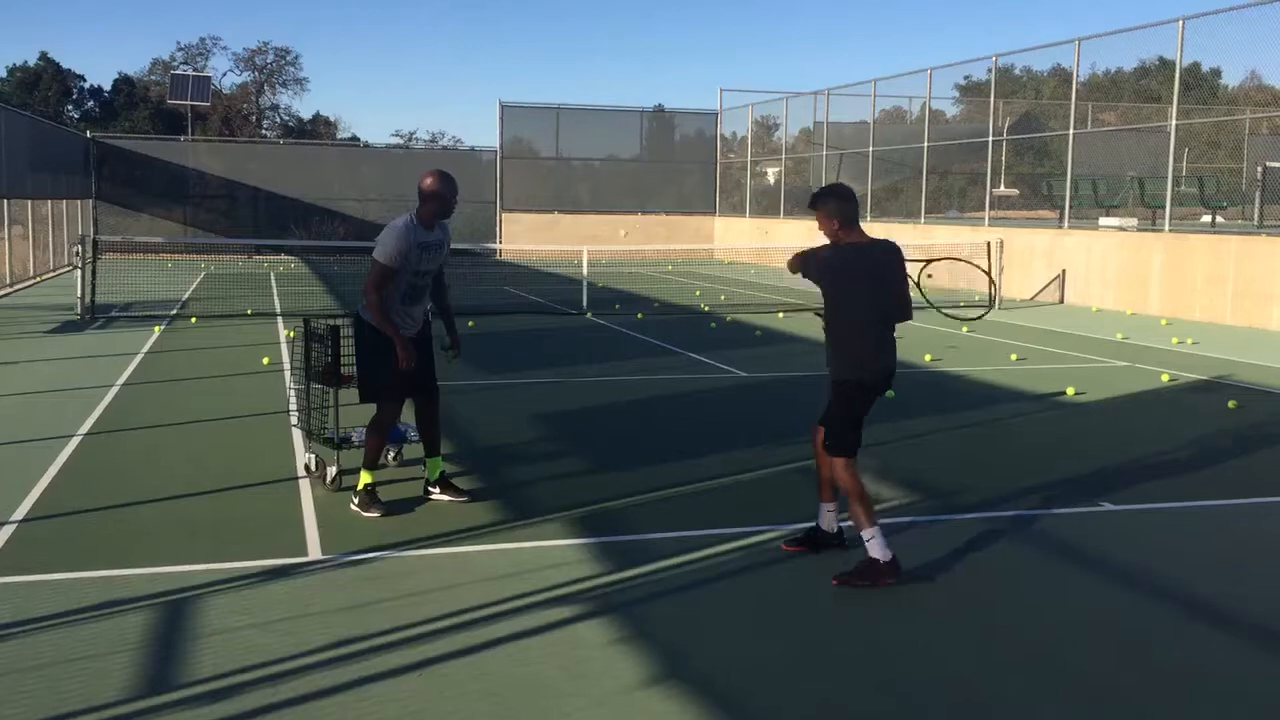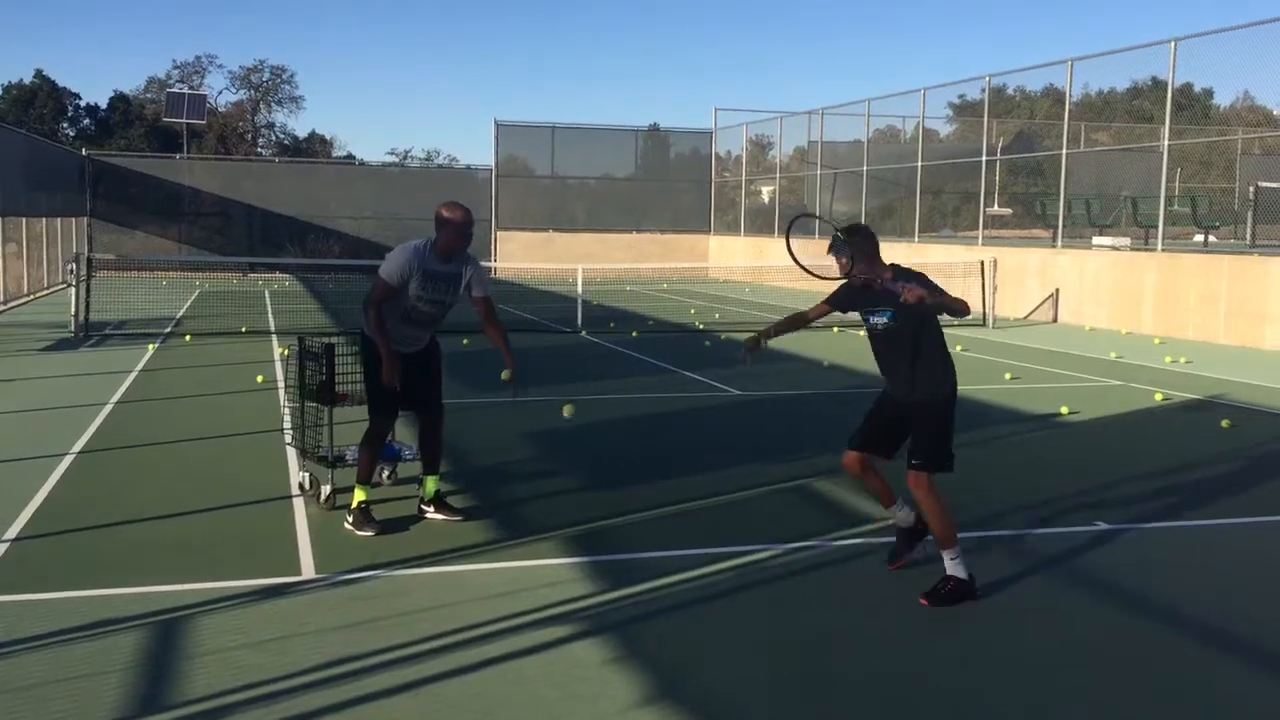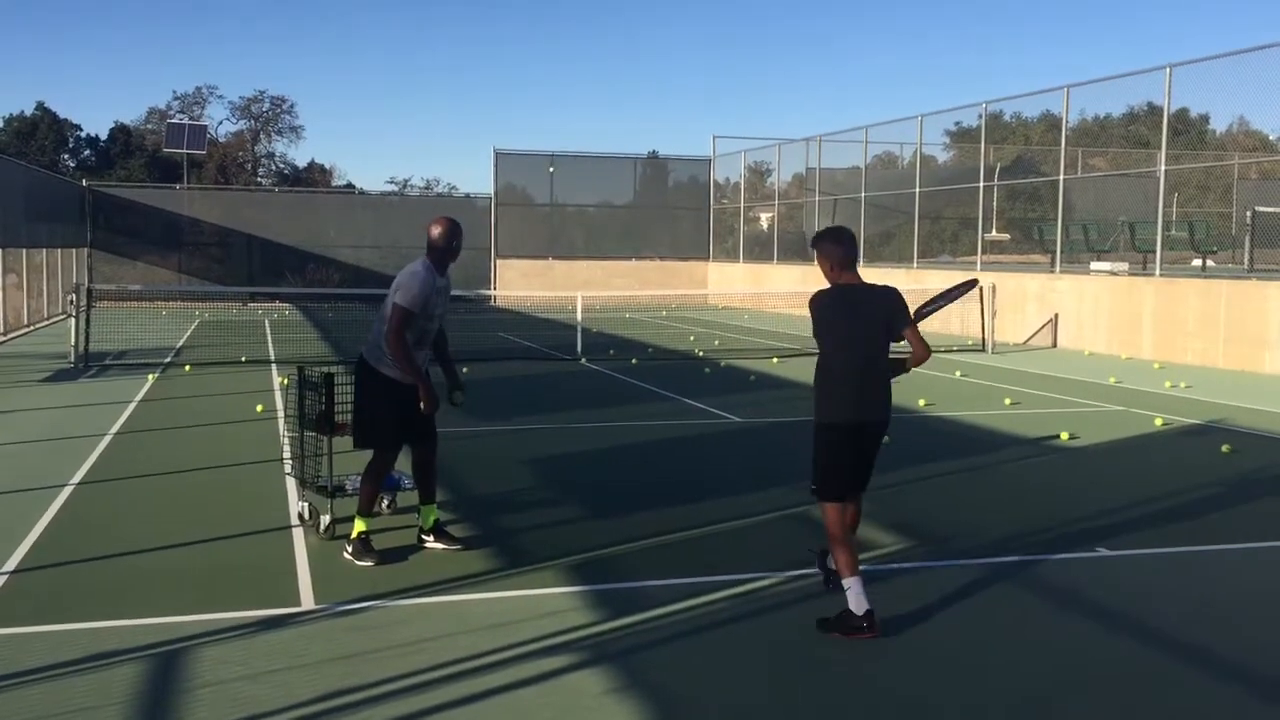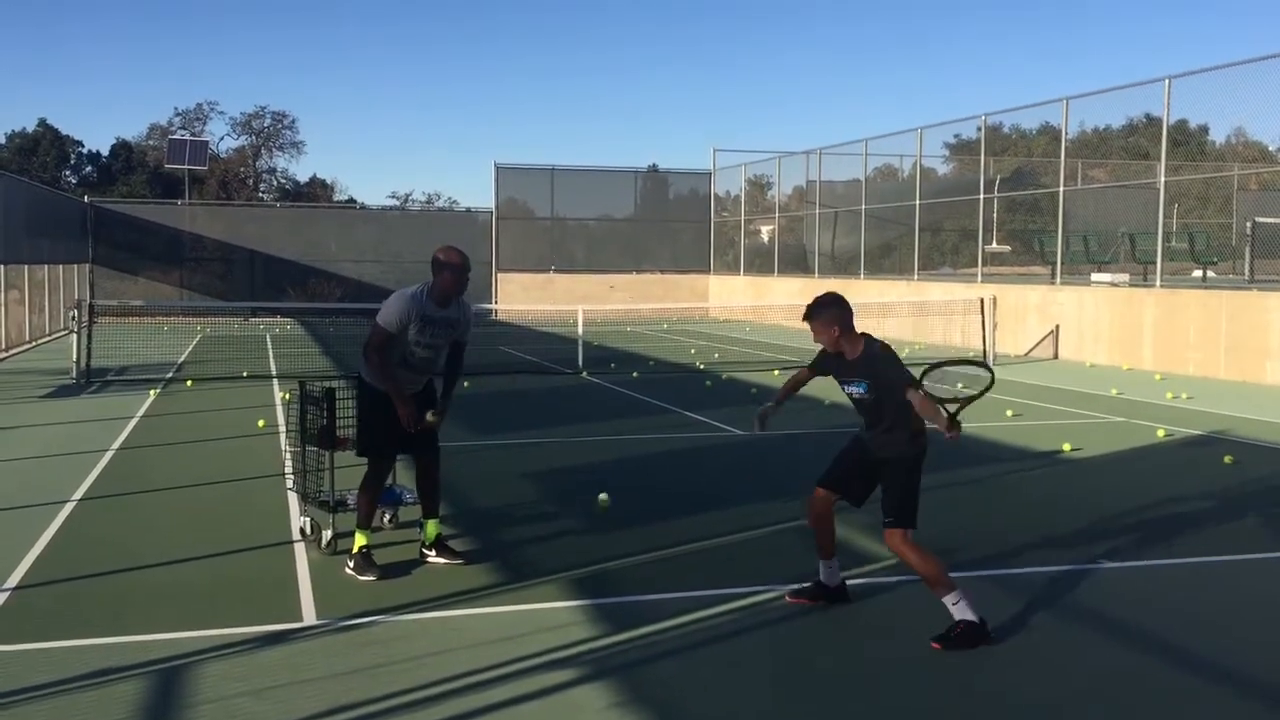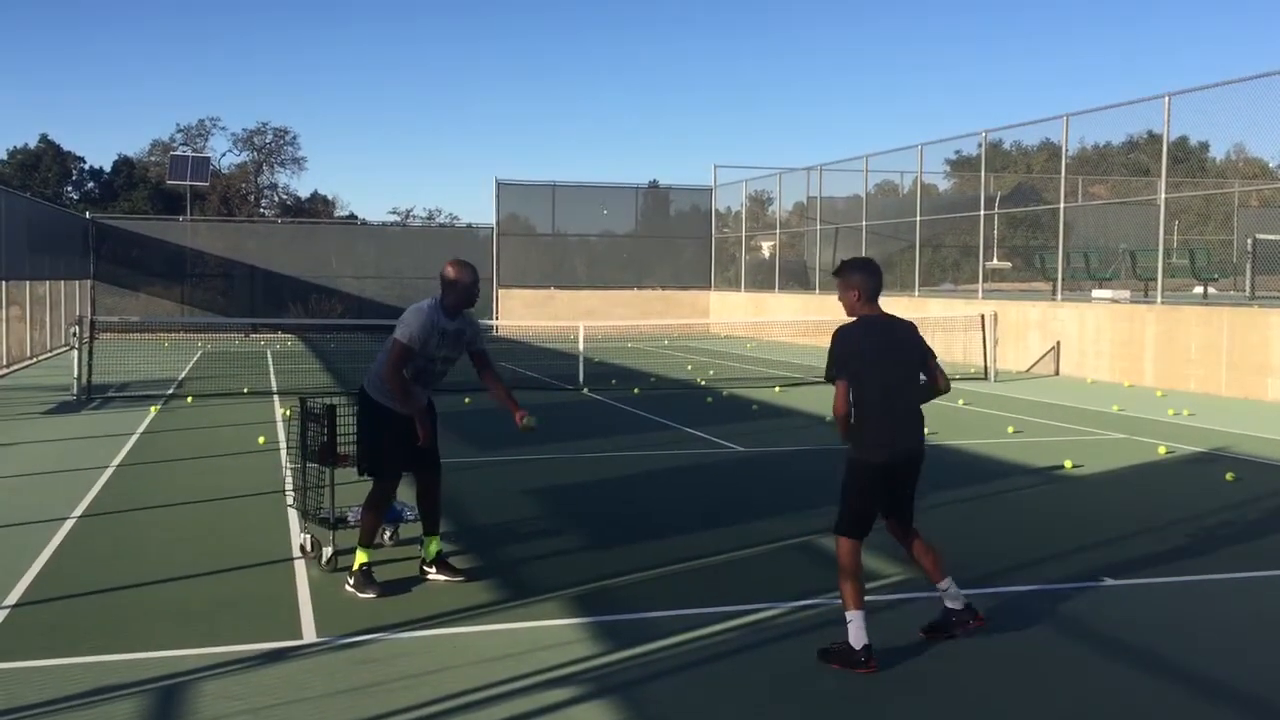
dt=1s
person 1, frame 1
left shoulder: (829, 259)
right shoulder: (890, 252)
left elbow: (795, 264)
right elbow: (901, 312)
left hip: (853, 371)
right hip: (879, 366)
left knee: (838, 462)
right knee: (824, 440)
left ankle: (881, 558)
right ankle: (827, 528)
person 1, frame 2
left shoulder: (910, 282)
right shoulder: (857, 289)
left elbow: (962, 310)
right elbow: (809, 315)
left wrist: (927, 299)
right wrist: (767, 333)
left hip: (933, 394)
right hip: (898, 392)
left knee: (919, 482)
right knee: (854, 460)
left ankle: (959, 577)
right ankle: (909, 522)
person 1, frame 3
left shoulder: (822, 303)
right shoulder: (889, 298)
right elbow: (920, 351)
right wrist: (894, 367)
left hip: (835, 416)
right hip: (876, 415)
left knee: (833, 508)
right knee: (850, 495)
left ankle: (859, 613)
right ankle: (838, 566)
person 1, frame 4
left shoulder: (882, 360)
right shoulder: (835, 355)
left elbow: (918, 397)
right elbow: (803, 375)
left wrist: (943, 421)
right wrist: (774, 403)
left hip: (902, 450)
right hip: (871, 440)
left knee: (897, 539)
right knee: (819, 501)
left ankle: (969, 620)
right ankle: (830, 583)
person 1, frame 5
left shoulder: (846, 337)
right shoulder: (906, 331)
left elbow: (841, 406)
right elbow: (939, 385)
left wrist: (846, 431)
left hip: (871, 452)
right hip: (909, 448)
left knee: (847, 543)
right knee: (902, 529)
left ankle: (858, 647)
right ankle: (958, 609)
person 2, frame 1
left shoulder: (442, 233)
right shoulder: (399, 234)
right elbow: (372, 292)
left wrist: (451, 329)
right wrist: (399, 341)
left hip: (417, 328)
right hip: (381, 332)
left knee: (429, 400)
right knee: (390, 408)
left ankle: (435, 478)
right ankle: (363, 488)
person 2, frame 2
left shoulder: (470, 268)
right shoulder: (408, 256)
left elbow: (488, 318)
right elbow: (372, 304)
left wrist: (509, 361)
right wrist: (387, 357)
left hip: (423, 346)
right hip: (382, 345)
left knee: (433, 416)
right knee: (383, 422)
left ankle: (430, 497)
right ankle: (358, 505)
person 2, frame 3
left shoulder: (442, 280)
right shoulder: (418, 279)
right elbow: (394, 336)
left wrist: (451, 376)
right wrist: (424, 384)
left hip: (412, 376)
right hip: (383, 376)
left knee: (426, 446)
right knee: (386, 454)
left ankle: (429, 525)
right ankle: (357, 536)
person 2, frame 4
left shoulder: (463, 312)
right shoulder: (405, 302)
left elbow: (455, 357)
right elbow: (371, 351)
left wrist: (445, 399)
right wrist: (399, 399)
left hip: (420, 390)
right hip: (380, 389)
left knee: (429, 461)
right knee: (380, 466)
left ankle: (431, 540)
right ankle: (358, 550)
person 2, frame 5
left shoulder: (467, 324)
right shoulder: (420, 316)
left elbow: (486, 371)
right elbow: (391, 372)
left wrist: (515, 408)
right wrist: (419, 419)
left hip: (417, 404)
right hip: (382, 404)
left knee: (430, 478)
right knee: (386, 484)
left ankle: (431, 558)
right ankle: (359, 568)
